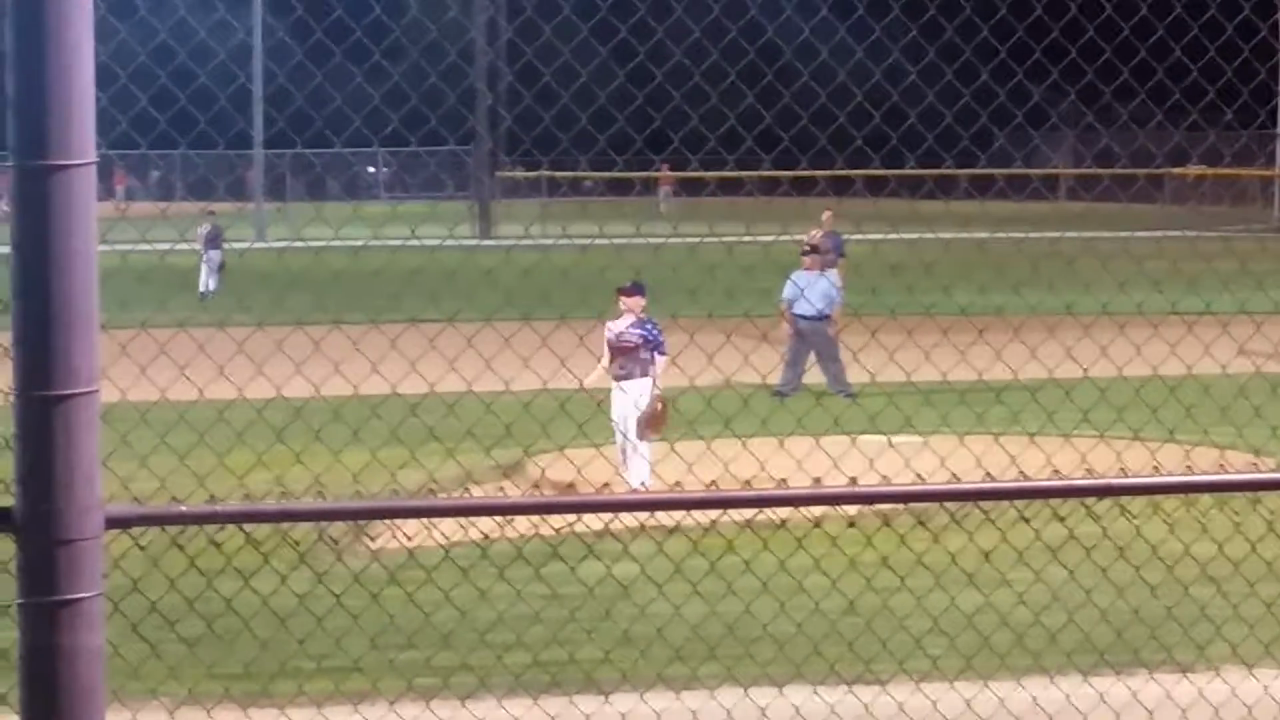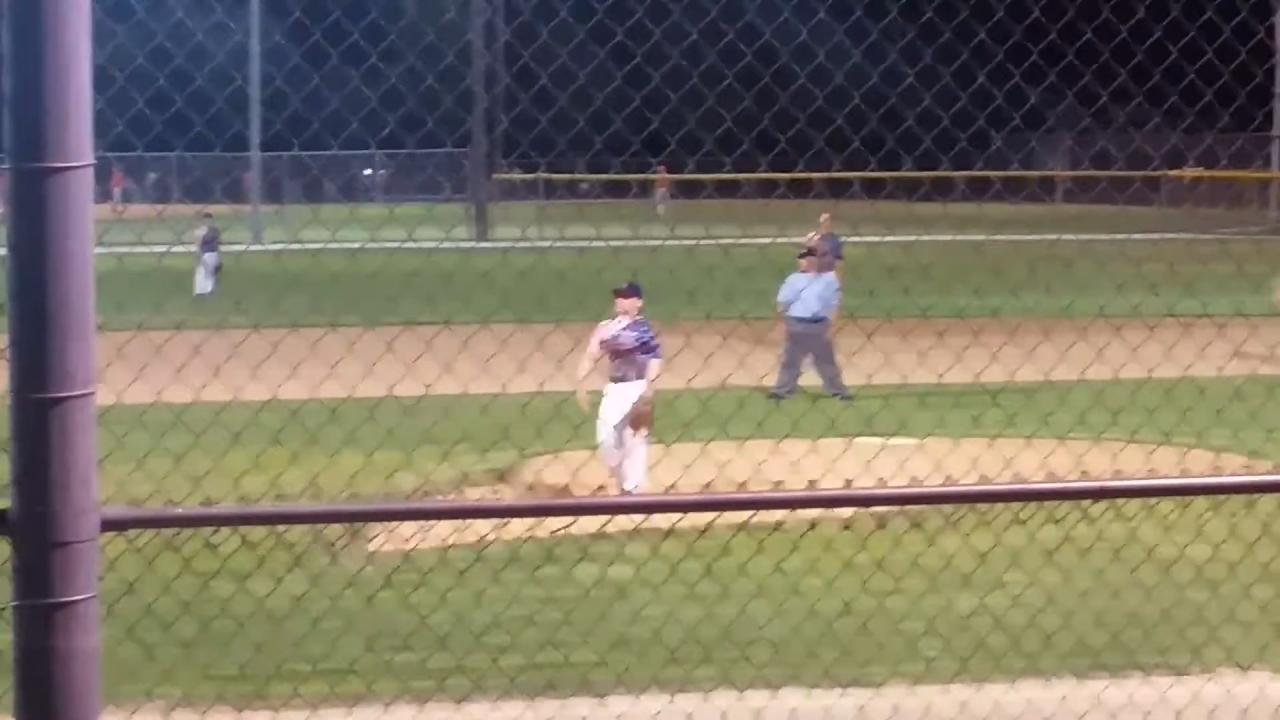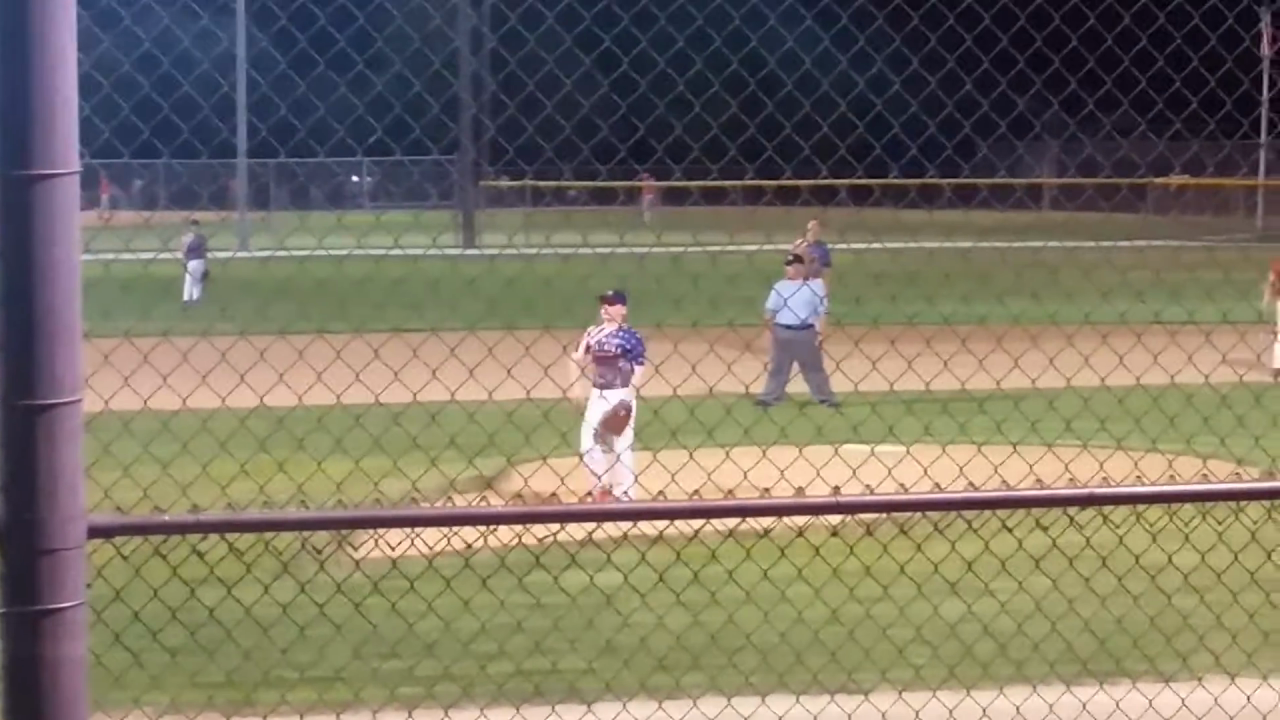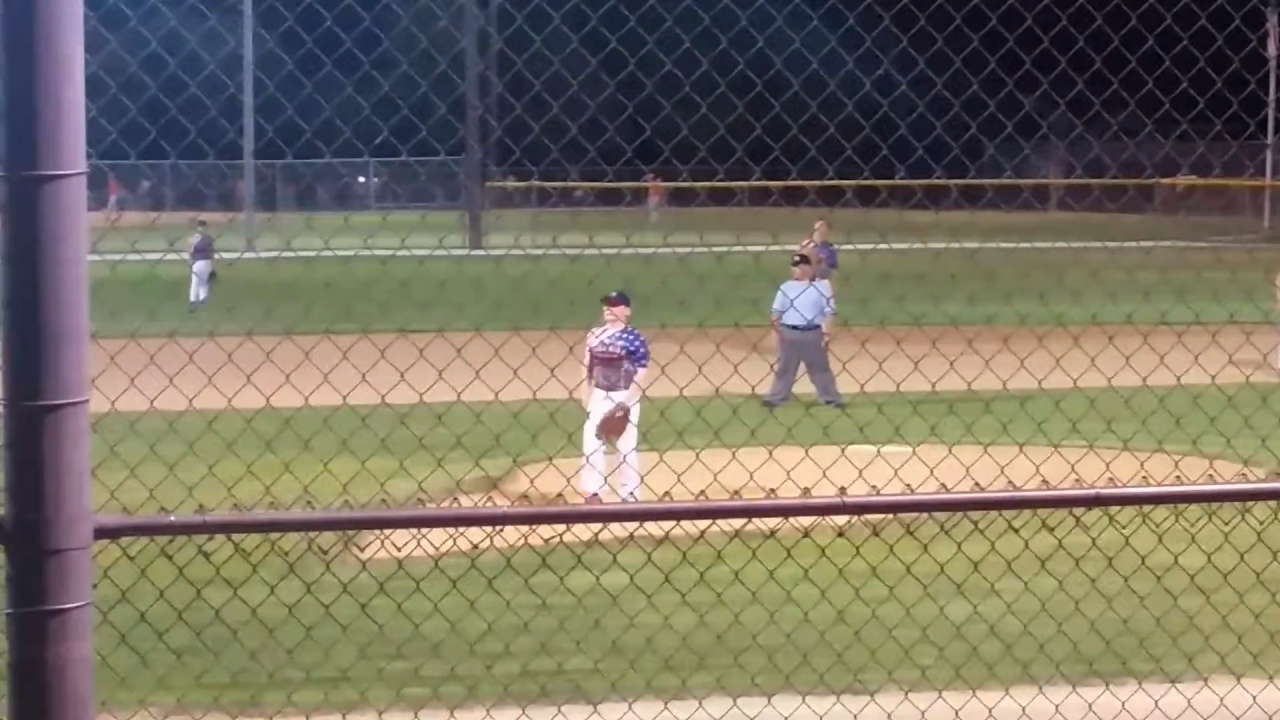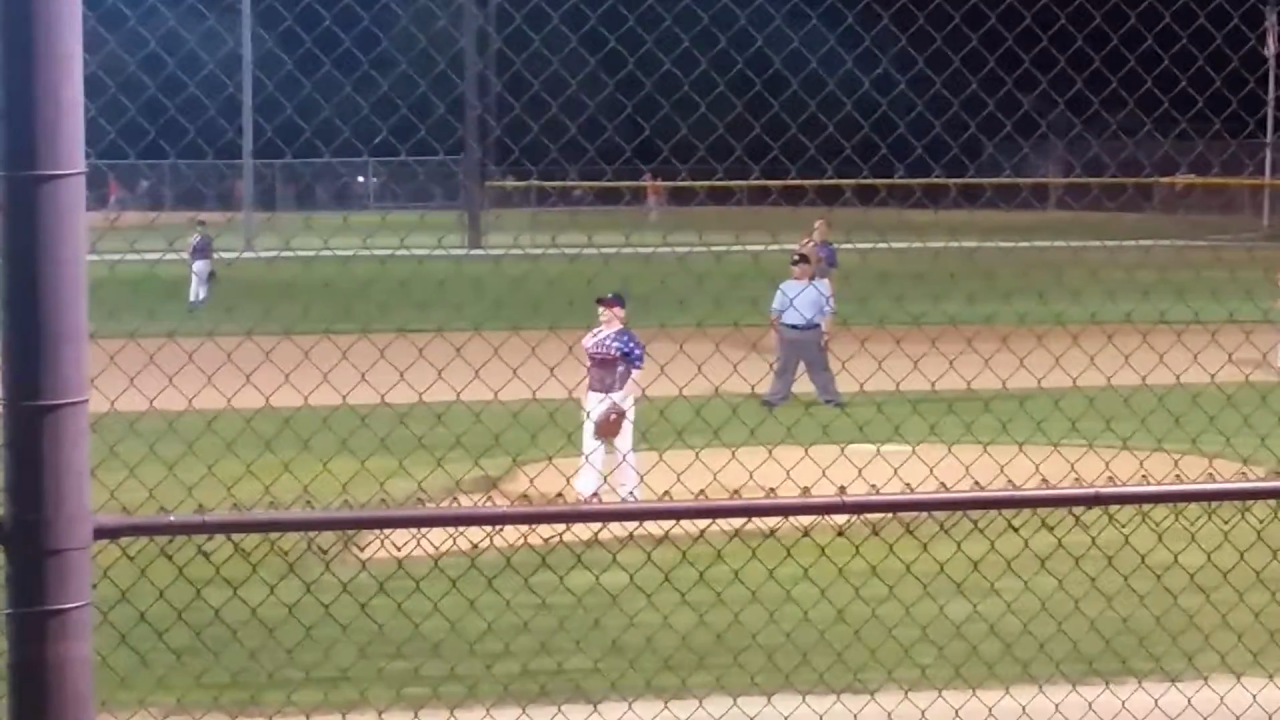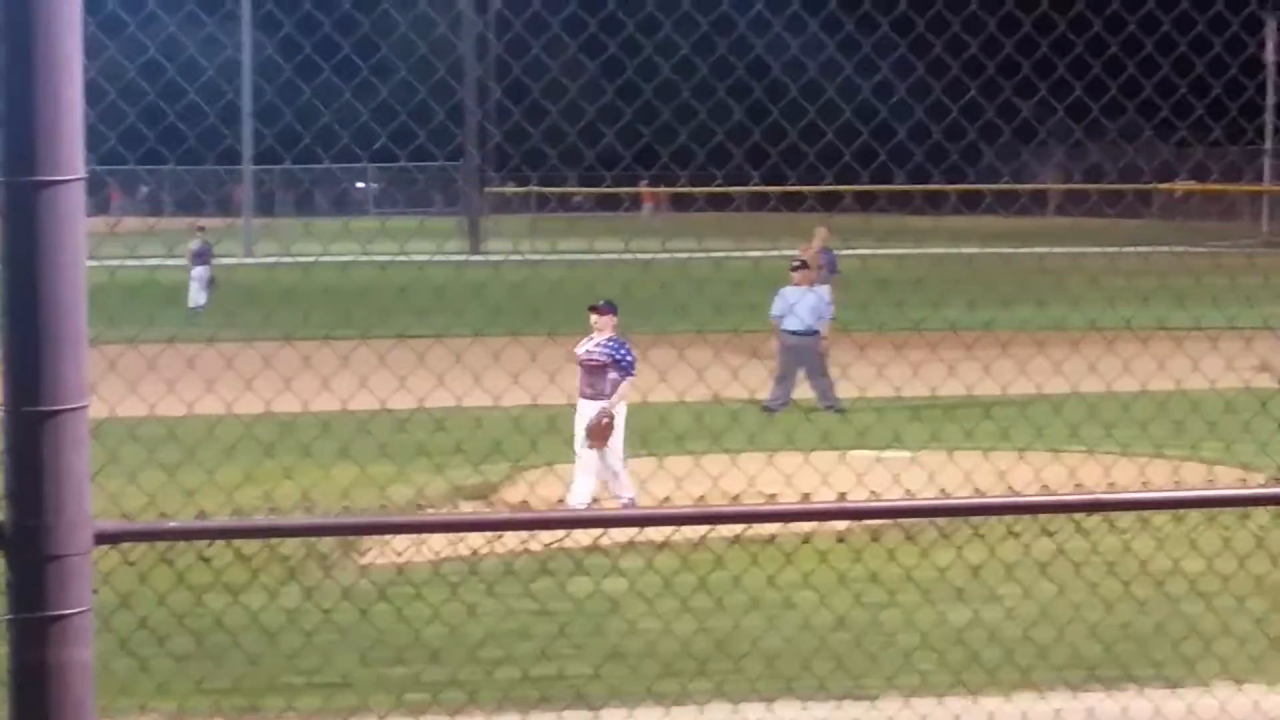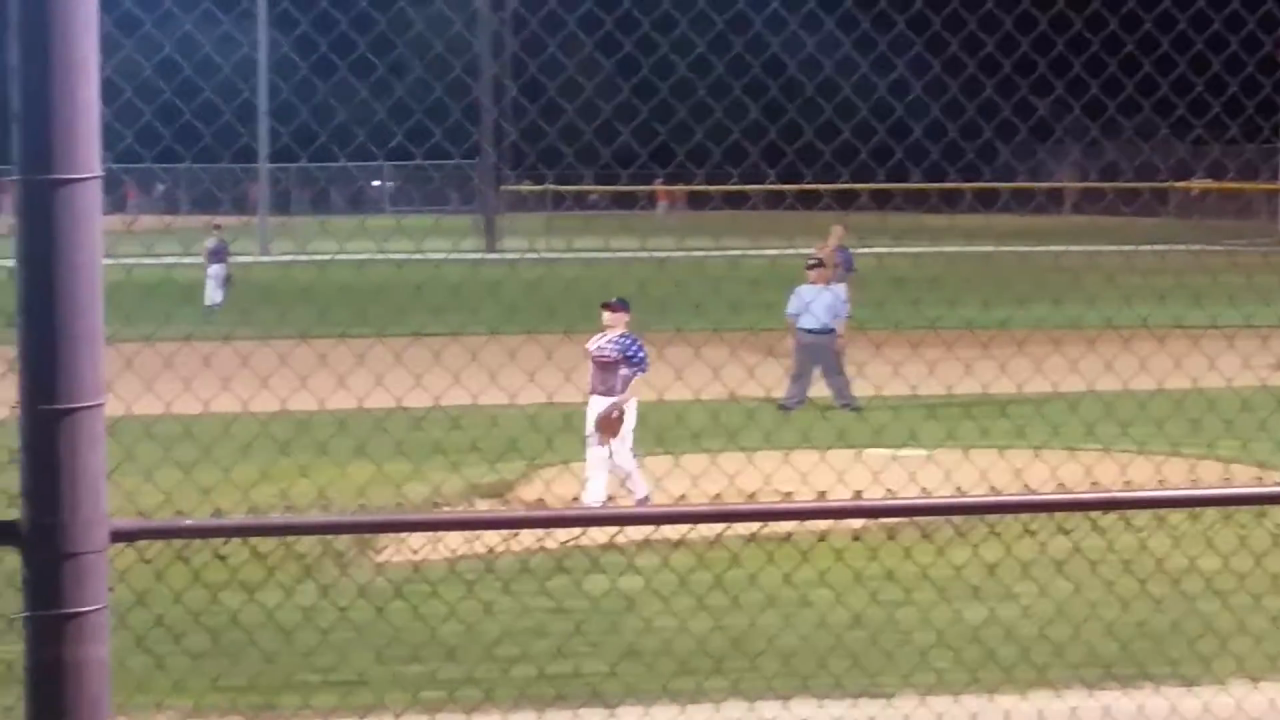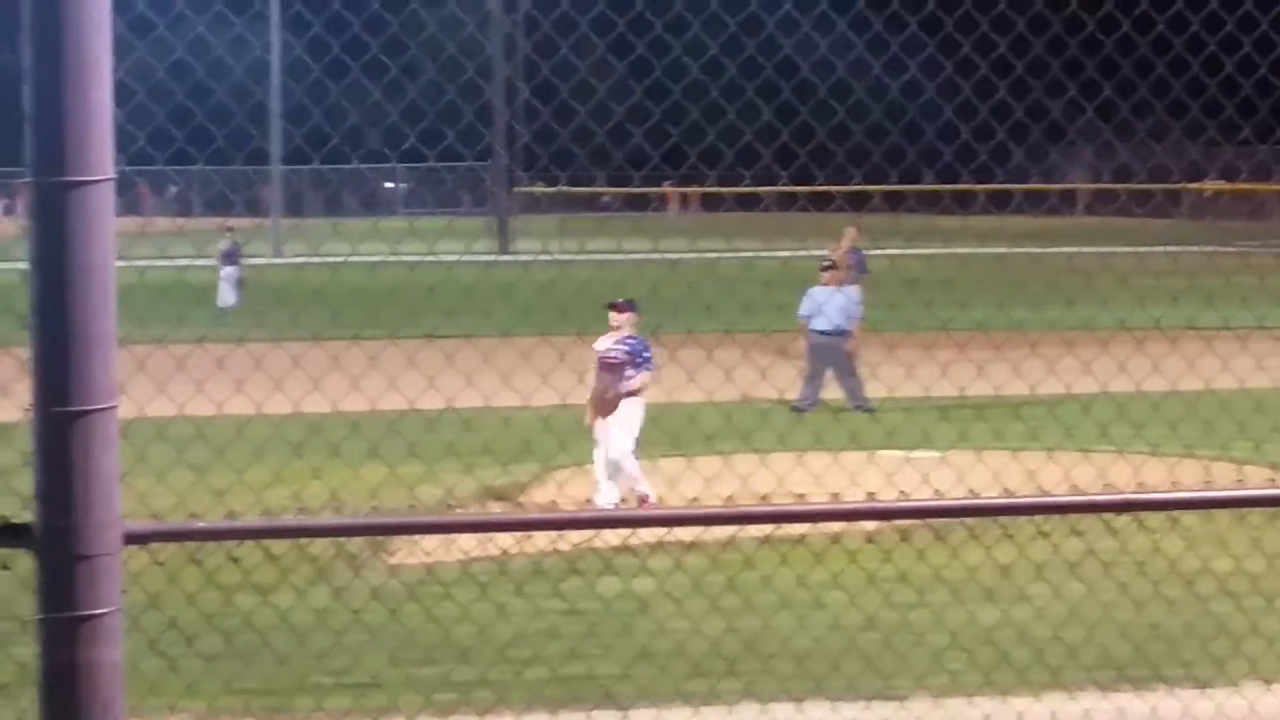
dt=0.1s
person 1, frame 1
left shoulder: (649, 327)
right shoulder: (612, 326)
left elbow: (660, 360)
right elbow: (607, 360)
left wrist: (657, 391)
right wrist: (589, 379)
left hip: (640, 386)
right hip: (618, 387)
left knee: (637, 436)
right knee: (622, 438)
left ankle: (640, 486)
right ankle: (633, 481)
person 1, frame 2
left shoulder: (644, 329)
right shoulder: (607, 327)
left elbow: (654, 364)
right elbow: (592, 354)
left wrist: (647, 394)
right wrist: (580, 382)
left hip: (635, 389)
right hip: (613, 388)
left knee: (634, 439)
right knee: (605, 437)
left ankle: (635, 488)
right ankle: (625, 480)
person 1, frame 3
left shoulder: (630, 336)
right shoulder: (592, 333)
left elbow: (639, 371)
right elbow: (578, 360)
left wrist: (626, 400)
left hip: (620, 396)
right hip: (598, 394)
left knee: (621, 446)
right knee: (588, 443)
left ankle: (624, 495)
right ankle: (602, 484)
person 1, frame 4
left shoulder: (634, 338)
right shoulder: (595, 335)
left elbow: (641, 374)
right elbow: (588, 366)
left wrist: (627, 401)
right wrist: (586, 394)
left hip: (624, 398)
right hip: (599, 396)
left knee: (626, 448)
right knee: (592, 445)
left ankle: (630, 496)
right ankle: (592, 492)
person 1, frame 5
left shoulder: (628, 339)
right shoulder: (591, 336)
left elbow: (635, 375)
left wrist: (620, 402)
right wrist: (586, 398)
left hip: (619, 399)
right hip: (595, 398)
left knee: (623, 449)
right knee: (590, 447)
left ankle: (629, 495)
right ankle: (587, 494)
person 1, frame 6
left shoulder: (620, 347)
right shoulder: (584, 345)
left elbow: (627, 381)
left wrist: (610, 408)
left hip: (609, 407)
right hip: (585, 406)
left knee: (613, 456)
right knee: (583, 456)
left ankle: (627, 499)
right ankle: (579, 504)
person 1, frame 7
left shoulder: (631, 343)
right shoulder: (595, 341)
left elbow: (639, 377)
left wrist: (621, 402)
right wrist: (593, 401)
left hip: (620, 403)
right hip: (597, 402)
left knee: (621, 454)
right knee: (595, 454)
left ankle: (641, 494)
right ankle: (594, 501)
person 1, frame 8
left shoulder: (637, 343)
right shoulder: (602, 342)
left elbow: (645, 378)
left wrist: (621, 389)
right wrist: (592, 407)
left hip: (628, 404)
right hip: (605, 404)
left knee: (619, 454)
right knee: (602, 456)
left ankle: (643, 492)
right ankle: (607, 503)
